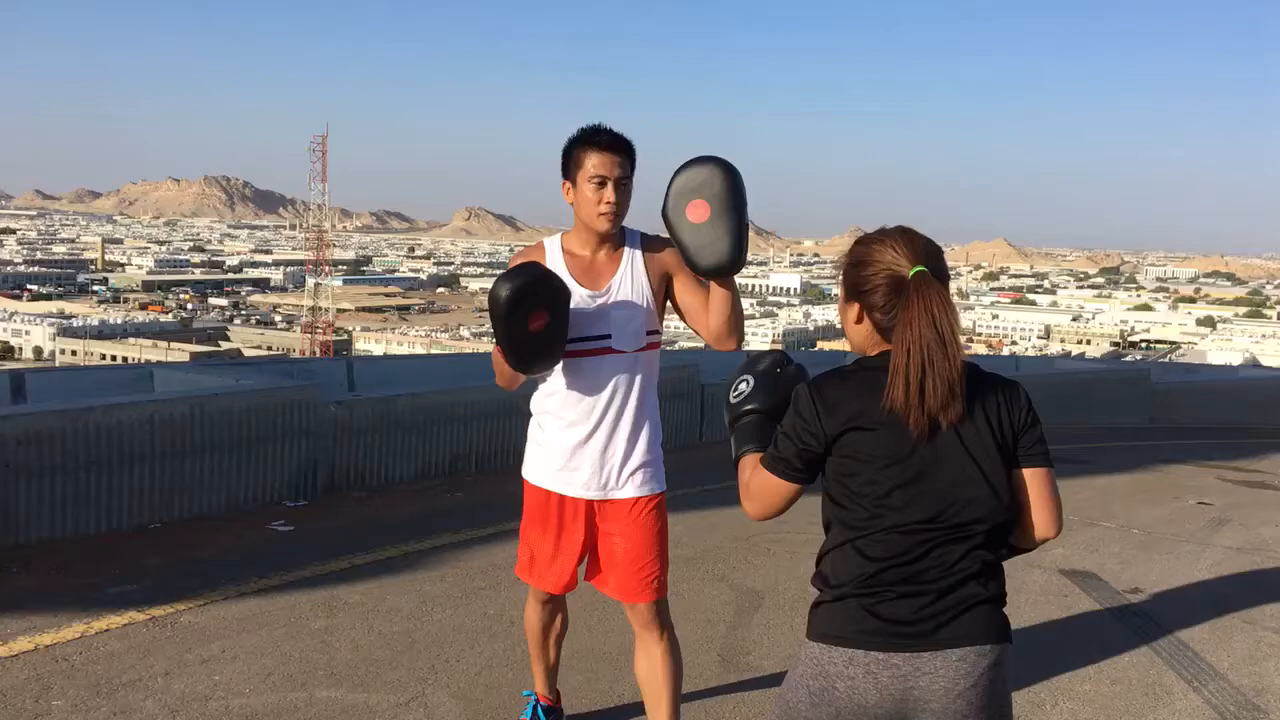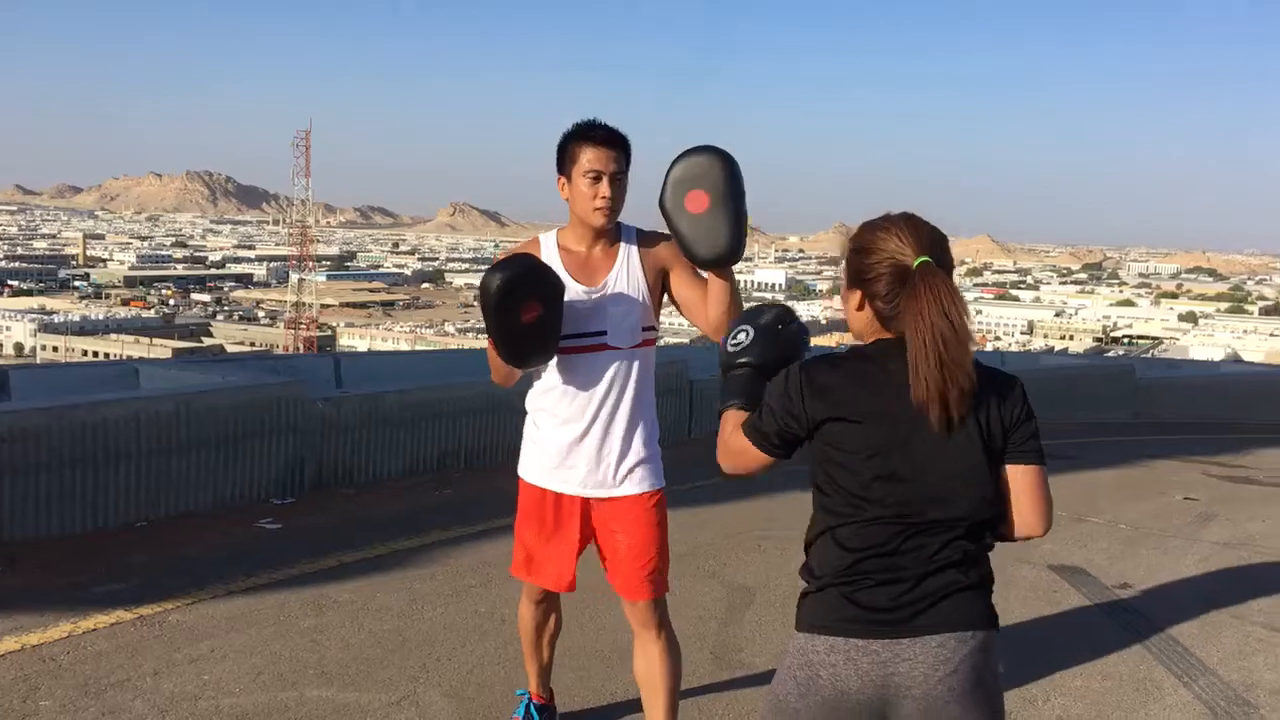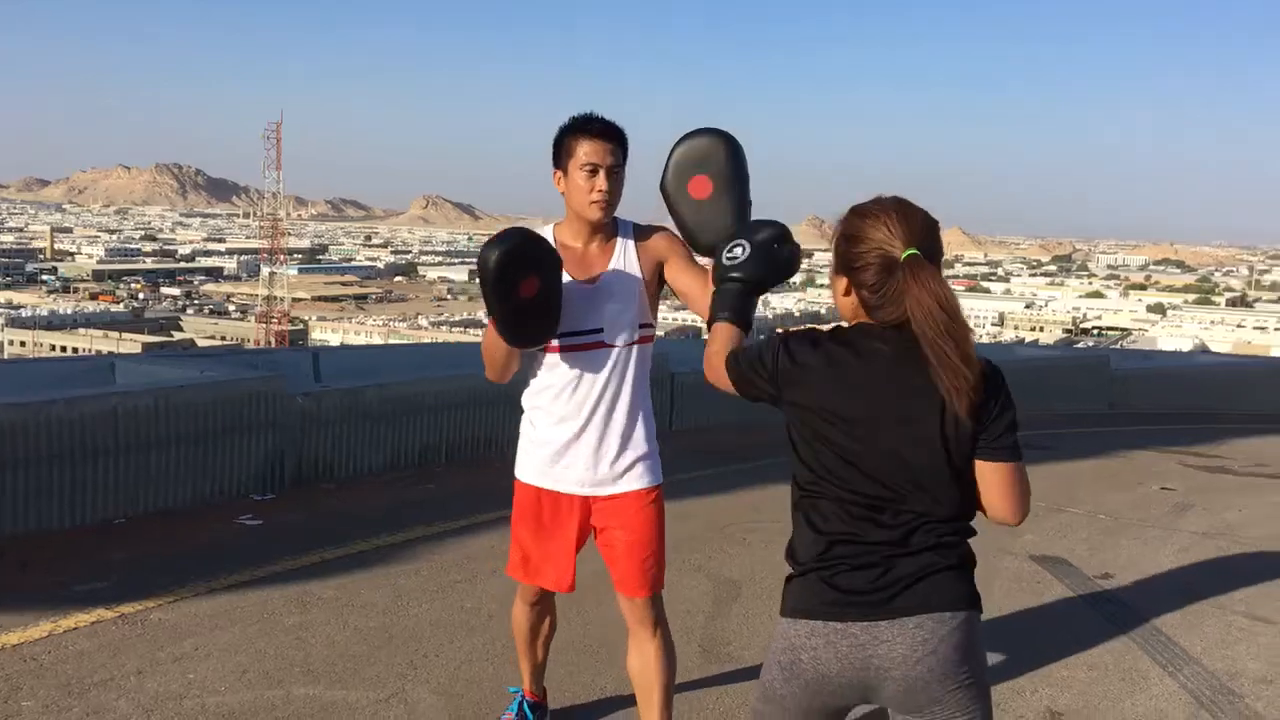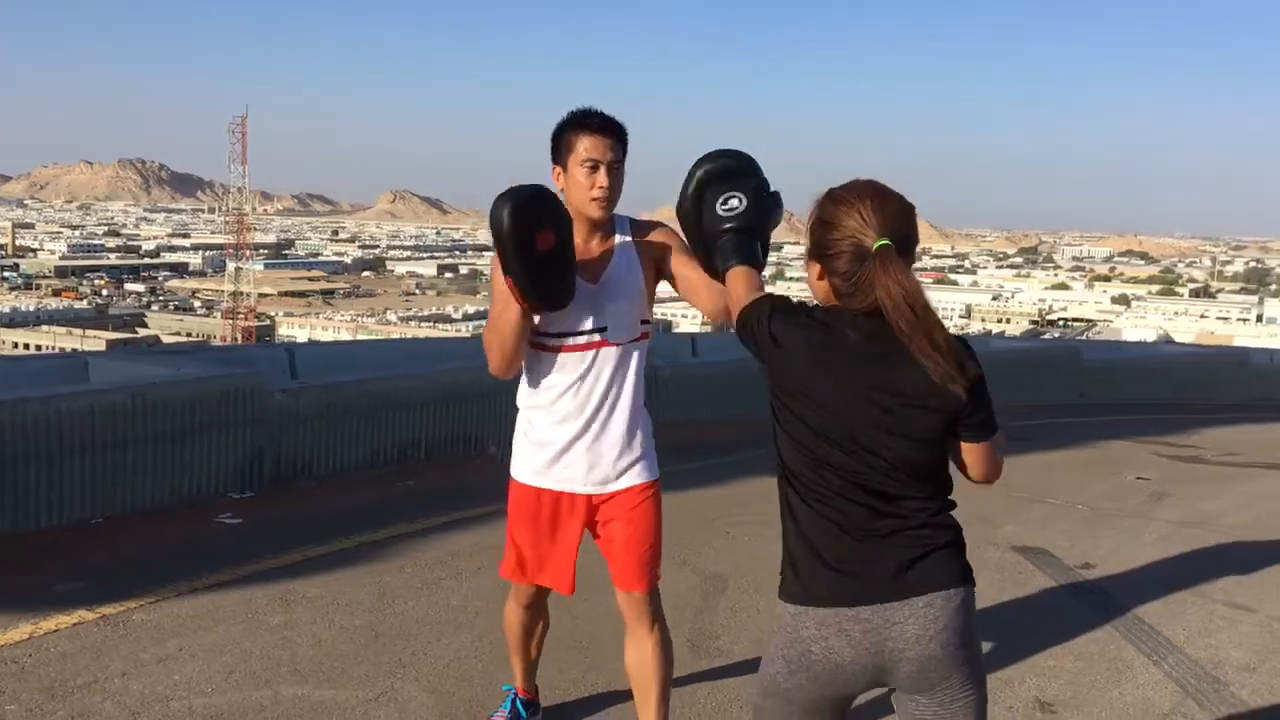
dt=0.1s
person 1, frame 1
left shoulder: (660, 258)
right shoulder: (533, 263)
left elbow: (723, 336)
right elbow: (507, 379)
right wrist: (514, 334)
left hip: (631, 474)
right hip: (553, 468)
left knee: (648, 614)
right knee: (544, 592)
person 1, frame 2
left shoulder: (657, 253)
right shoulder: (528, 258)
left elbow: (719, 327)
right elbow: (503, 375)
left hip: (629, 471)
right hip: (549, 467)
left knee: (647, 612)
right knee: (538, 591)
person 1, frame 3
left shoulder: (652, 247)
right elbow: (498, 371)
left hip: (627, 468)
right hip: (546, 465)
left knee: (644, 611)
right knee: (534, 593)
person 1, frame 4
left shoulder: (651, 243)
right shoulder: (524, 249)
left elbow: (725, 308)
right elbow: (502, 365)
right wrist: (516, 285)
left hip: (625, 465)
right hip: (543, 462)
left knee: (642, 606)
right knee: (527, 591)
person 2, frame 1
left shoulder: (826, 399)
right shoulder: (1004, 400)
left elbow: (758, 501)
right elbow: (1042, 525)
left wrist: (751, 417)
left hip: (847, 656)
right hip: (966, 658)
person 2, frame 2
left shoulder: (816, 384)
right shoulder: (1001, 394)
left elbow: (734, 455)
right elbow: (1030, 520)
left wrist: (743, 375)
left hip: (835, 645)
right hip: (951, 645)
person 2, frame 3
left shoulder: (805, 363)
right shoulder: (973, 380)
left elbow: (718, 364)
right elbow: (1007, 508)
left wrist: (730, 285)
left hip: (821, 628)
right hip: (935, 629)
person 2, frame 4
left shoulder: (783, 338)
right shoulder: (949, 362)
left elbow: (743, 295)
right elbow: (984, 468)
left wrist: (733, 243)
left hip: (824, 617)
right hip: (933, 609)
